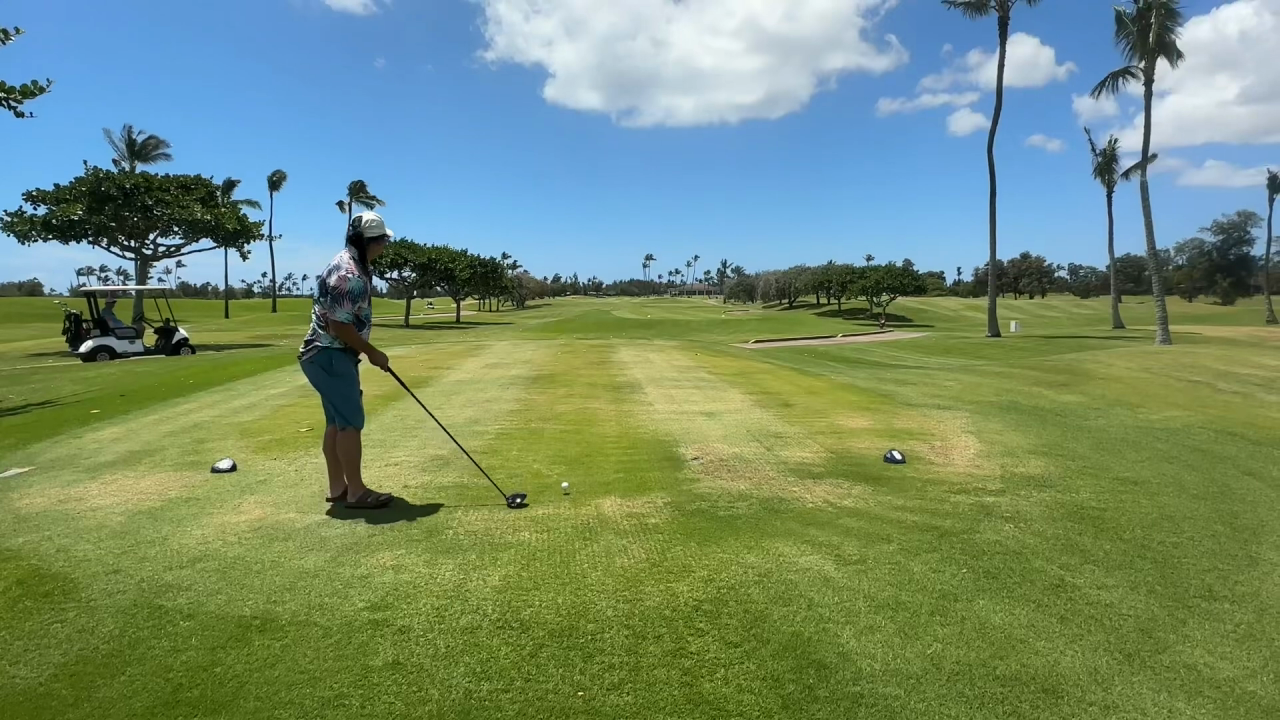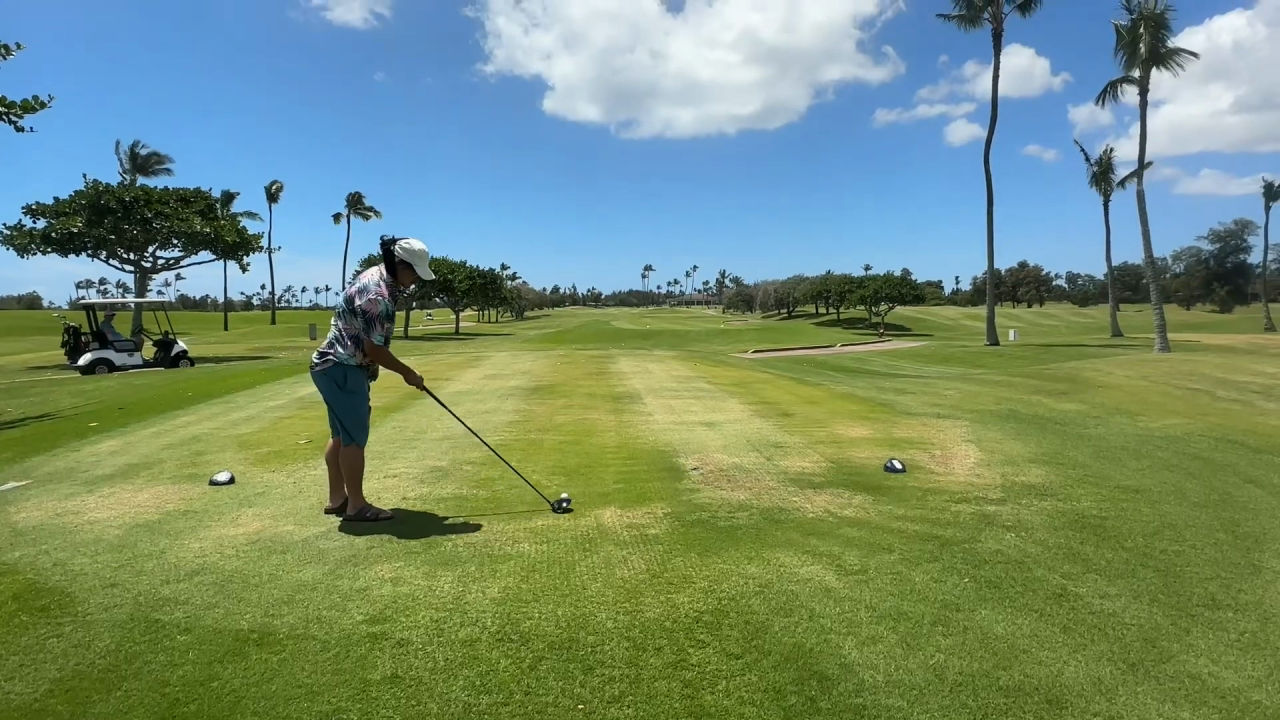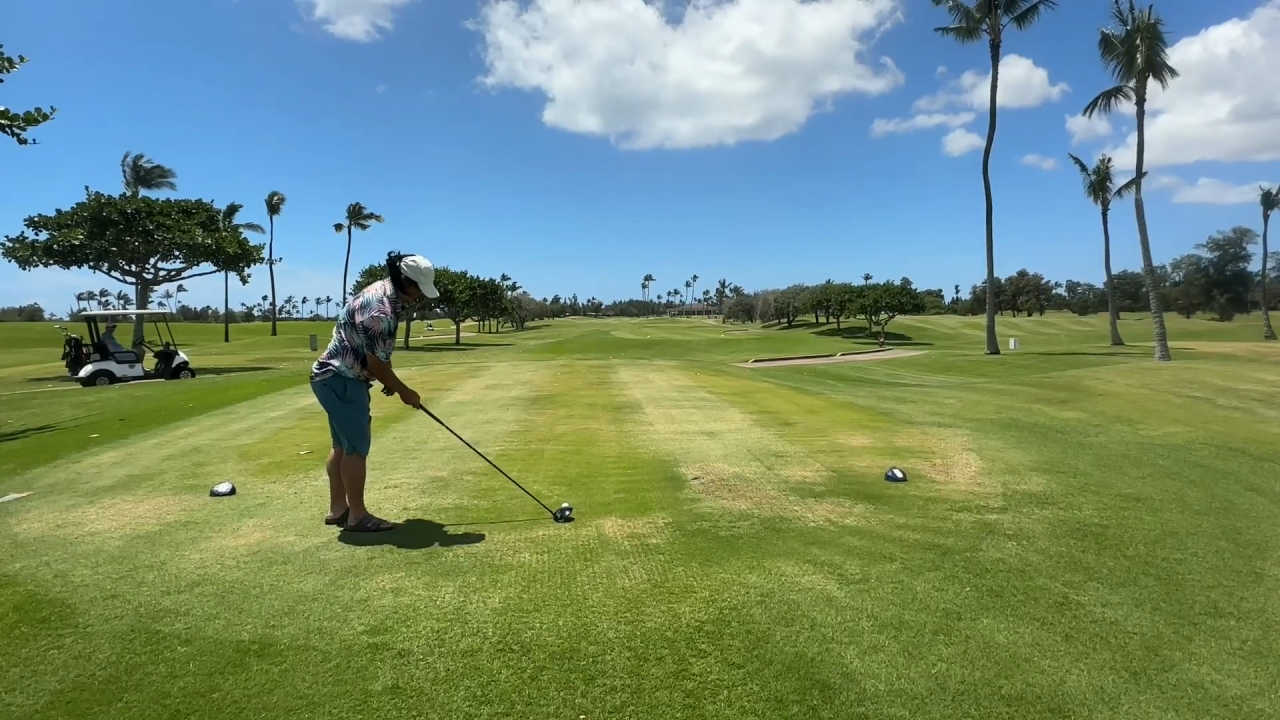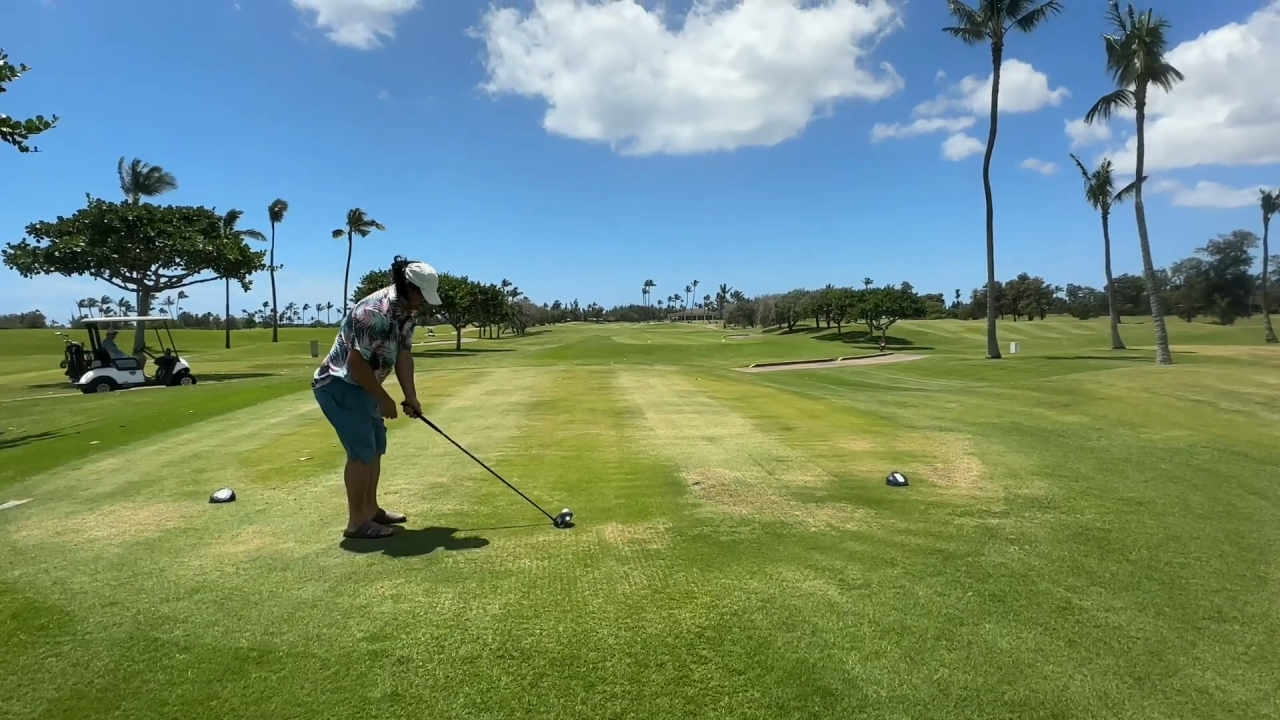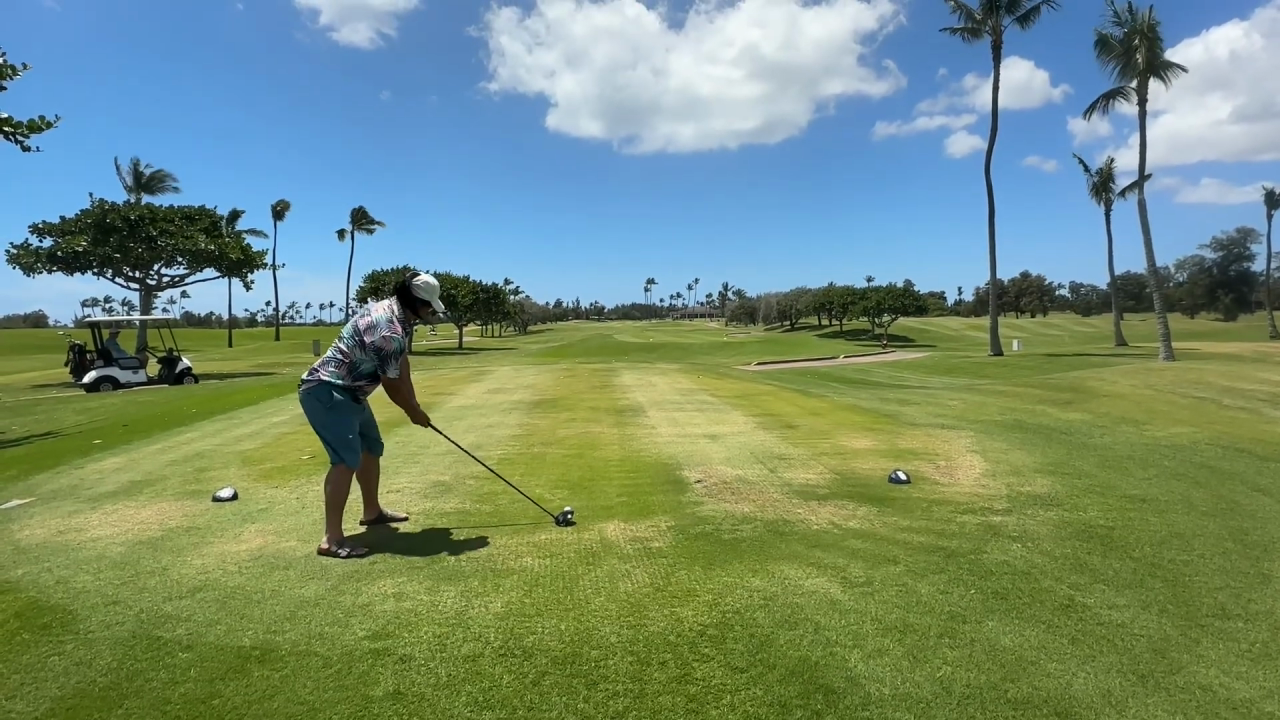
dt=1s
person 1, frame 1
left shoulder: (353, 265)
right shoulder: (348, 275)
right elbow: (339, 325)
left wrist: (363, 351)
right wrist: (372, 352)
left hip: (332, 355)
right hip: (329, 356)
left knee: (337, 422)
right knee: (350, 421)
left ankle: (338, 486)
right ankle: (356, 491)
person 1, frame 2
left shoulder: (377, 276)
right shoulder: (377, 296)
right elbow: (374, 348)
left wrist: (372, 365)
right wrist: (407, 373)
left hip: (335, 365)
right hip: (342, 369)
left knee: (341, 434)
right knee: (354, 436)
left ankle: (337, 498)
right ankle: (356, 505)
person 1, frame 3
left shoulder: (385, 292)
right shoulder: (379, 311)
left elbow: (380, 352)
right elbow: (376, 364)
left wrist: (393, 383)
right wrist: (404, 392)
left hip: (335, 376)
right hip: (340, 380)
left knee: (343, 444)
right knee: (357, 445)
left ankle: (338, 509)
right ankle: (357, 515)
person 1, frame 4
left shoulder: (406, 313)
right shoulder: (375, 313)
left elbow: (403, 355)
right elbow: (356, 361)
left wrist: (410, 397)
right wrist: (383, 398)
left hip: (359, 387)
right hip: (338, 385)
left knee: (375, 448)
right knee: (361, 452)
left ankle: (371, 510)
right ankle: (357, 522)
person 1, frame 5
left shoulder: (395, 312)
right shoulder: (389, 331)
left elbow: (402, 365)
right elbow: (391, 385)
left wrist: (414, 404)
right wrist: (415, 413)
left hip: (347, 391)
right hip: (326, 391)
left knee: (371, 447)
right knee: (347, 458)
left ankle: (372, 511)
right ankle: (331, 538)
